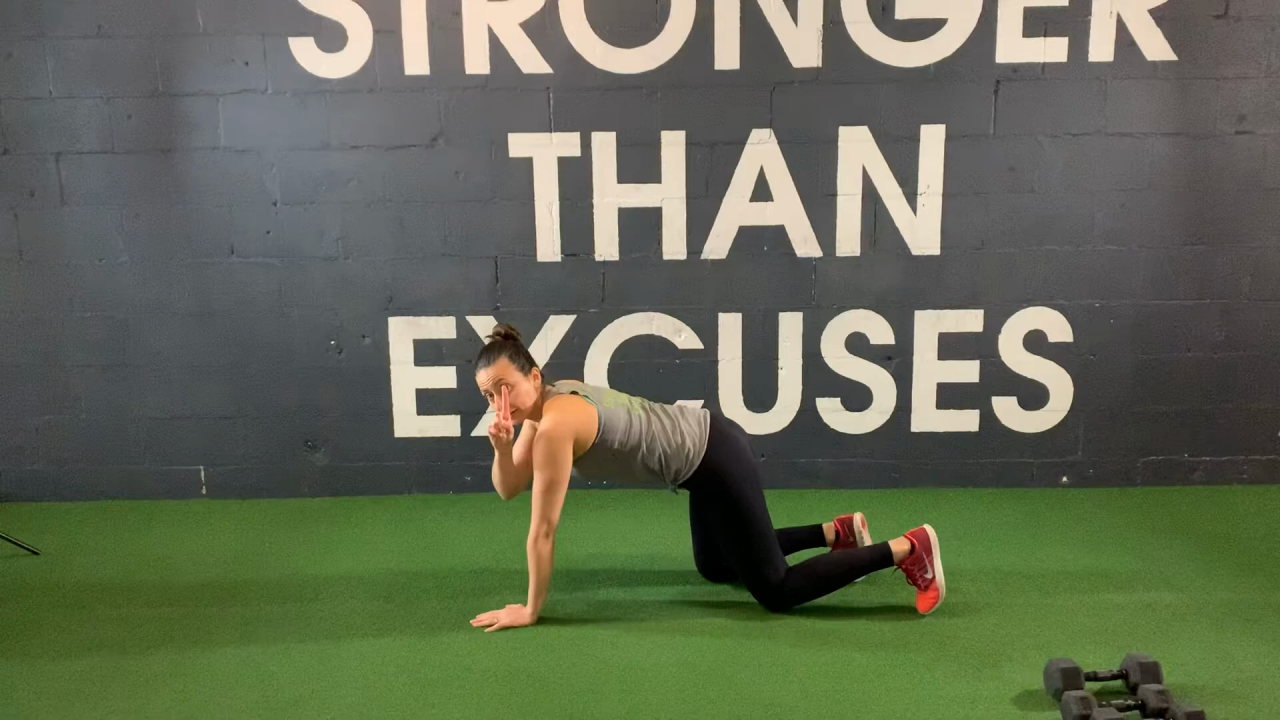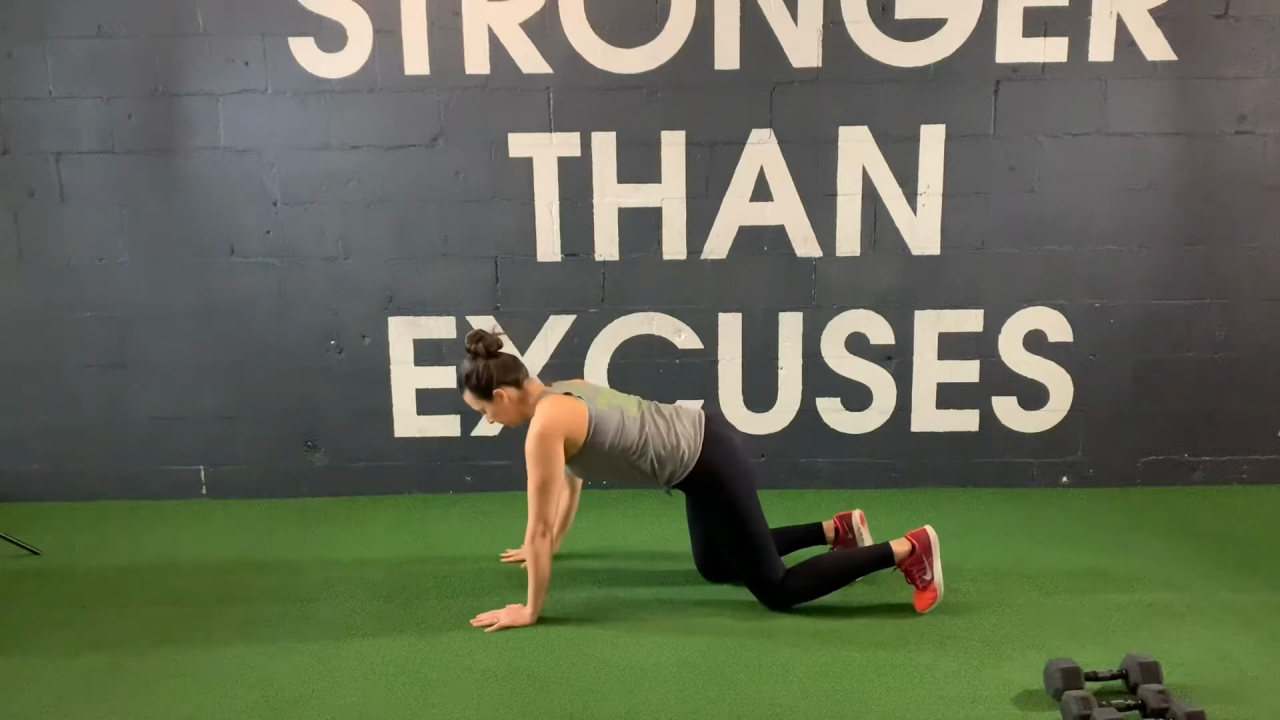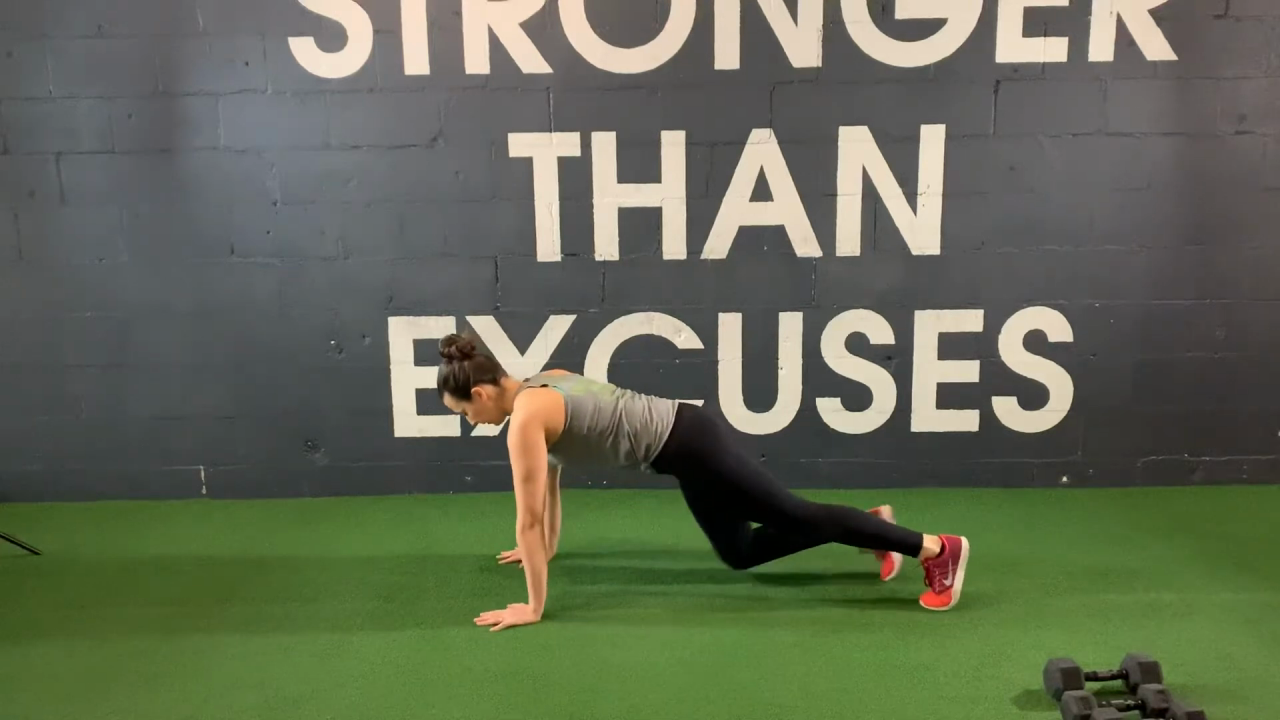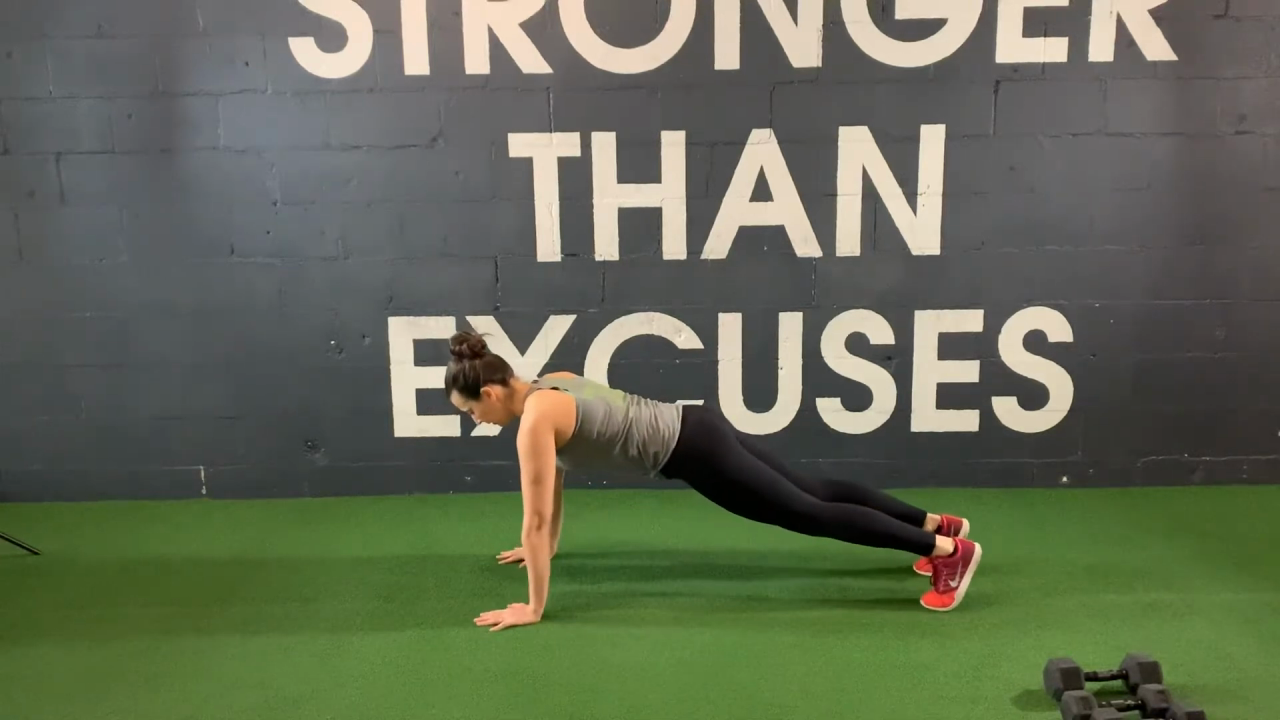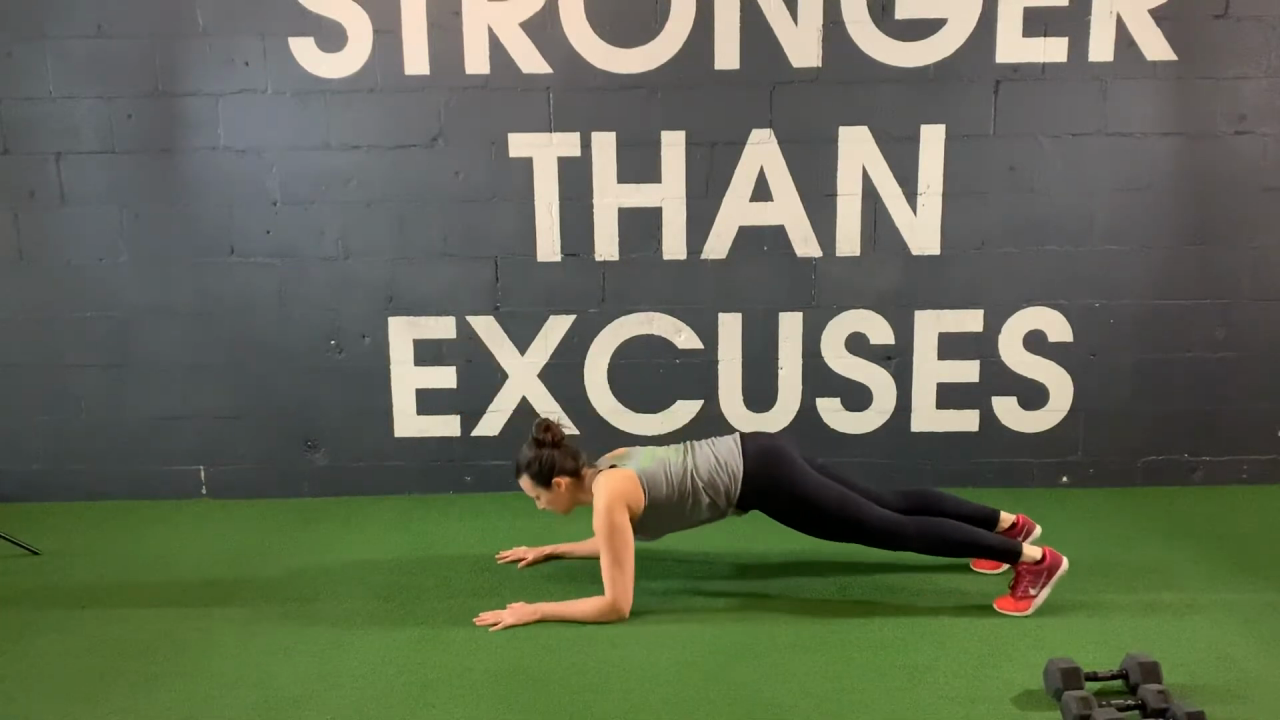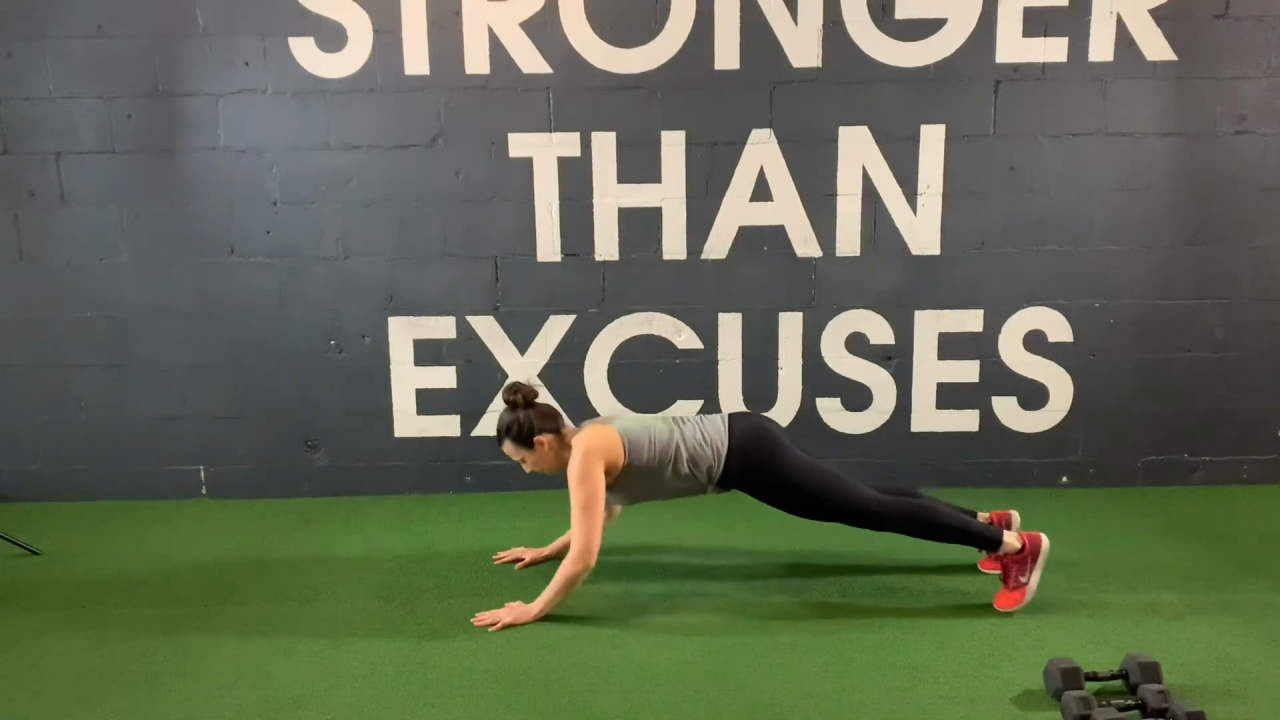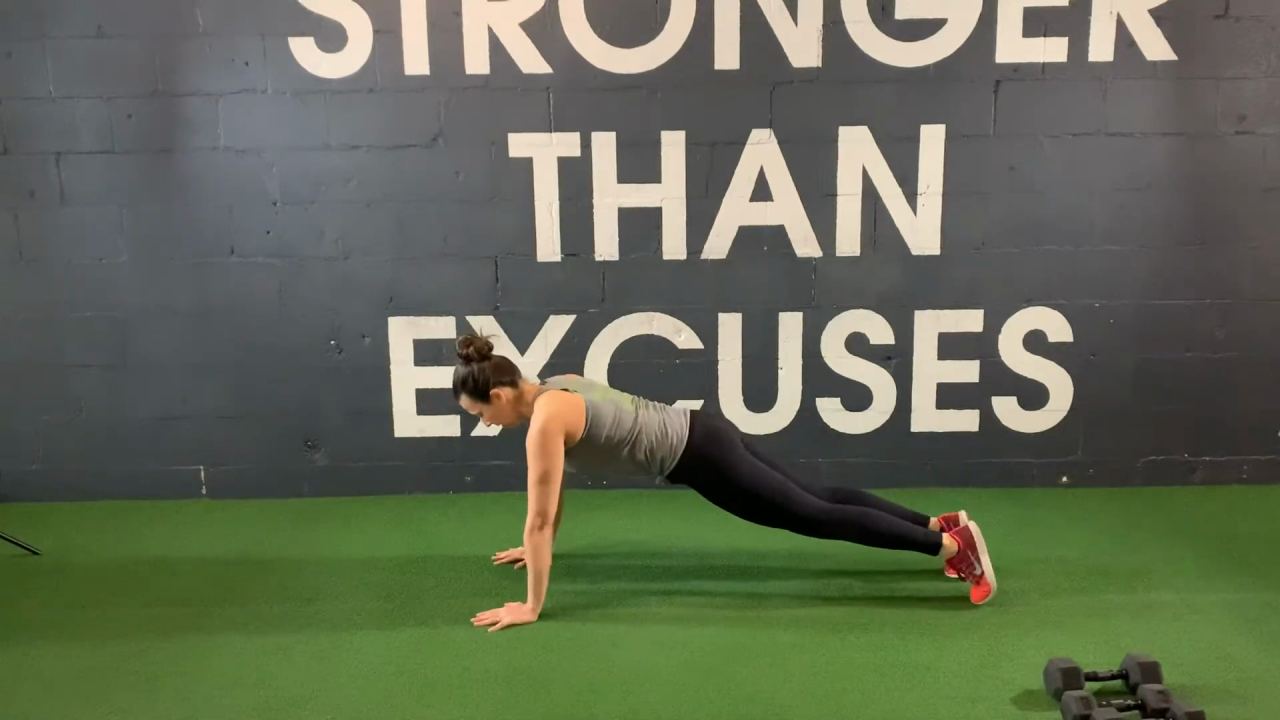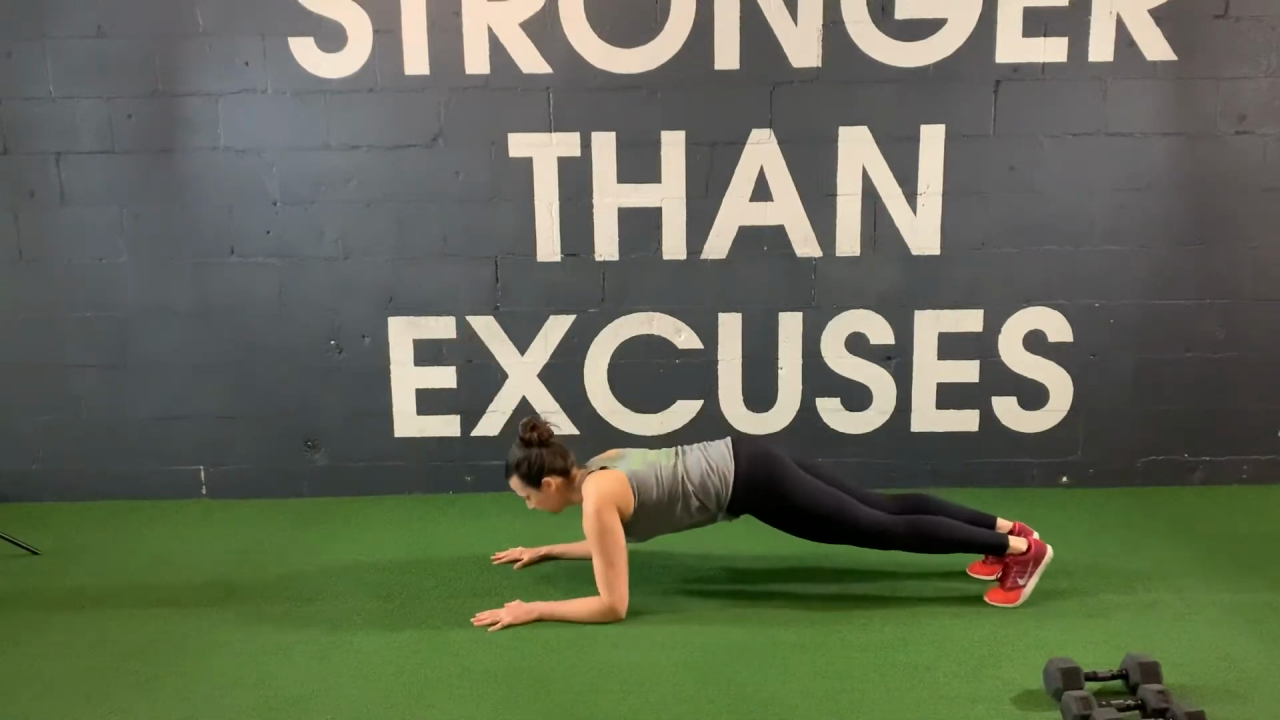
dt=0.7s
person 1, frame 1
left shoulder: (555, 424)
right shoulder: (548, 402)
left elbow: (542, 530)
right elbow: (508, 488)
left wrist: (530, 610)
right wrist: (502, 446)
left hip: (714, 459)
right hip: (708, 441)
left knee: (776, 591)
right knee: (715, 567)
left ankle: (908, 548)
right ankle: (839, 532)
person 1, frame 2
left shoulder: (544, 424)
right shoulder: (561, 393)
left elbow: (538, 526)
right elbow: (571, 480)
left wrist: (531, 609)
right wrist: (546, 548)
left hip: (707, 464)
right hip: (705, 441)
left knee: (775, 590)
right knee: (716, 567)
left ankle: (908, 549)
right ankle: (838, 529)
person 1, frame 3
left shoulder: (524, 419)
right shoulder: (542, 383)
left elbow: (528, 519)
right elbow: (551, 475)
left wrist: (533, 606)
right wrist: (548, 547)
left hip: (687, 444)
right hip: (686, 428)
left knee: (795, 516)
right knee: (739, 553)
left ankle: (938, 548)
right ankle: (872, 527)
person 1, frame 4
left shoulder: (534, 420)
right shoulder: (548, 385)
left elbow: (534, 521)
right elbow: (556, 477)
left wrist: (534, 607)
right wrist: (545, 549)
left hip: (691, 450)
right hip: (694, 427)
left knee: (810, 513)
right knee: (814, 490)
left ankle: (948, 551)
right ankle: (939, 525)
person 1, frame 5
left shoulder: (607, 498)
right shoulder: (605, 465)
left elbow: (617, 604)
right elbow: (617, 543)
left wrist: (535, 611)
right wrist: (549, 550)
left hip: (760, 477)
right hip: (755, 453)
left knee: (890, 530)
right knee: (884, 502)
left ankle: (1034, 559)
right ankle: (1009, 523)
person 1, frame 6
left shoulder: (583, 456)
right shoulder: (589, 439)
left elbow: (584, 558)
right elbow: (603, 518)
left wrist: (534, 610)
right wrist: (543, 551)
left hip: (743, 455)
right hip: (744, 436)
left knee: (872, 509)
right knee: (867, 498)
left ankle: (1016, 546)
right ankle: (988, 519)
person 1, frame 7
left shoulder: (544, 422)
right shoulder: (552, 390)
left elbow: (540, 522)
right elbow: (553, 507)
left wrist: (532, 607)
right wrist: (534, 549)
left hip: (700, 455)
right hip: (701, 434)
left knee: (817, 517)
right knee: (818, 499)
left ankle: (954, 545)
right ankle: (942, 524)
person 1, frame 8
left shoulder: (596, 499)
right shoulder: (598, 465)
left elbow: (613, 605)
right elbow: (613, 544)
left wrist: (534, 609)
right wrist: (543, 551)
left hip: (750, 482)
right hip: (746, 458)
left knee: (880, 530)
right knee: (880, 506)
left ankle: (1019, 547)
right ankle: (1003, 527)
